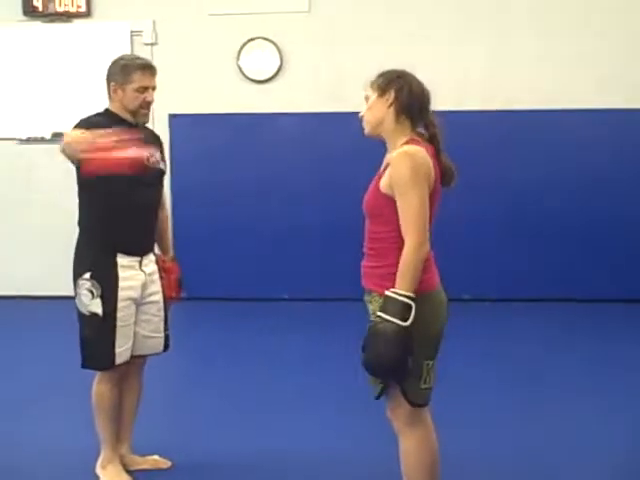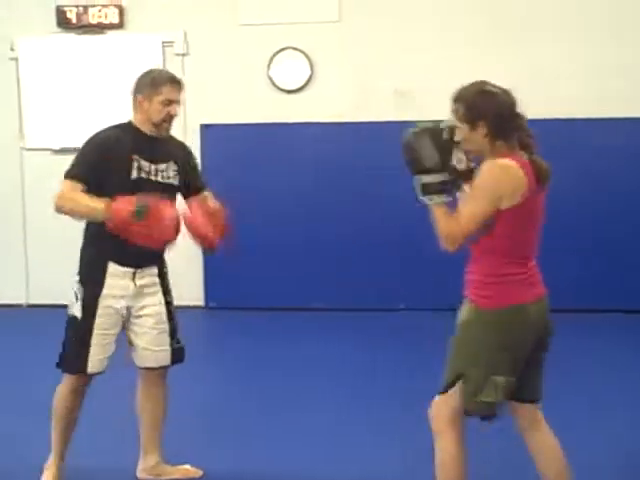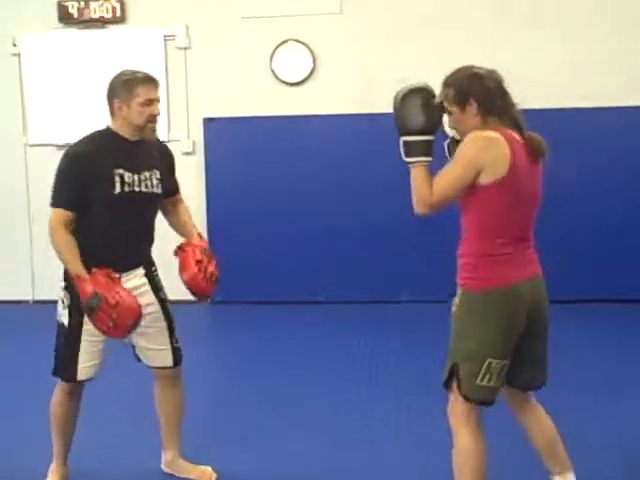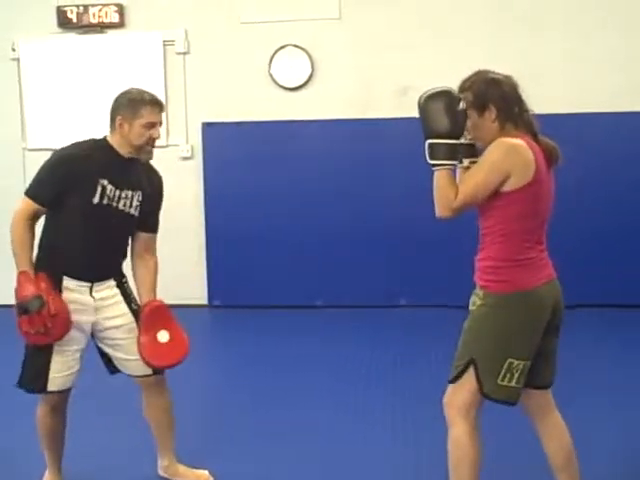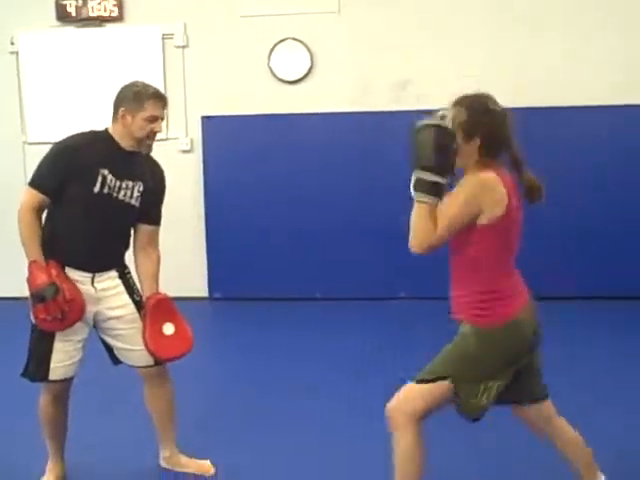
dt=1s
person 1, frame 1
left shoulder: (152, 140)
right shoulder: (98, 127)
right elbow: (74, 143)
left wrist: (168, 256)
right wrist: (102, 148)
left hip: (146, 264)
right hip: (106, 266)
left knee: (137, 362)
right knee: (110, 365)
person 1, frame 2
left shoulder: (178, 152)
right shoulder: (106, 144)
left elbow: (204, 203)
right elbow: (64, 200)
right wrist: (113, 211)
left hip: (151, 276)
right hip: (104, 274)
left knee: (155, 369)
right knee: (78, 374)
person 1, frame 3
left shoulder: (159, 153)
right shoulder: (83, 156)
left elbow: (172, 203)
right elbow: (59, 226)
left wrist: (194, 241)
right wrist: (85, 282)
left hip: (140, 277)
right hip: (92, 282)
left knee: (169, 369)
right knee: (71, 381)
person 1, frame 4
left shoulder: (150, 181)
right shoulder: (71, 161)
left elbow: (144, 251)
right elbow: (23, 217)
left wrist: (149, 306)
right wrist: (26, 279)
left hip: (111, 289)
right hip: (59, 290)
left knee: (154, 376)
right knee: (53, 394)
person 1, frame 5
left shoulder: (151, 174)
right shoulder: (73, 151)
left elbow: (147, 243)
right elbow: (28, 208)
left wrist: (151, 297)
right wrist: (38, 270)
left hip: (113, 280)
right hip: (62, 280)
left knee: (155, 367)
right knee: (55, 384)
person 2, frame 1
left shoulder: (406, 159)
right shoulder: (411, 152)
left elbow: (416, 244)
left wrist: (394, 316)
left hip: (402, 299)
right hip: (403, 298)
left knee: (406, 415)
right knee: (411, 409)
person 2, frame 2
left shoulder: (498, 172)
right shoulder: (526, 167)
left elbow: (451, 238)
left wrist: (431, 180)
right wrist: (454, 177)
left hip: (495, 312)
right hip: (530, 306)
left knee: (444, 417)
right knee: (528, 418)
person 2, frame 3
left shoulder: (482, 143)
right shoulder: (526, 147)
left elbow: (425, 202)
left wrist: (416, 140)
right wrist: (461, 152)
left hip: (489, 294)
right hip: (527, 288)
left knee: (462, 413)
right knee: (521, 399)
person 2, frame 4
left shoulder: (507, 150)
right shoulder: (531, 149)
left elbow: (448, 205)
right elbow: (475, 194)
left wrist: (441, 145)
right wrist: (462, 153)
left hip: (508, 297)
right hip: (538, 291)
left knee: (458, 406)
right knee: (539, 403)
person 2, frame 5
left shoulder: (483, 185)
right shoulder: (496, 181)
left elbow: (421, 242)
right elbow: (446, 225)
left wrist: (426, 175)
right wrist: (435, 178)
left hip: (492, 329)
right hip: (514, 320)
left knee: (401, 411)
right knee: (543, 418)
